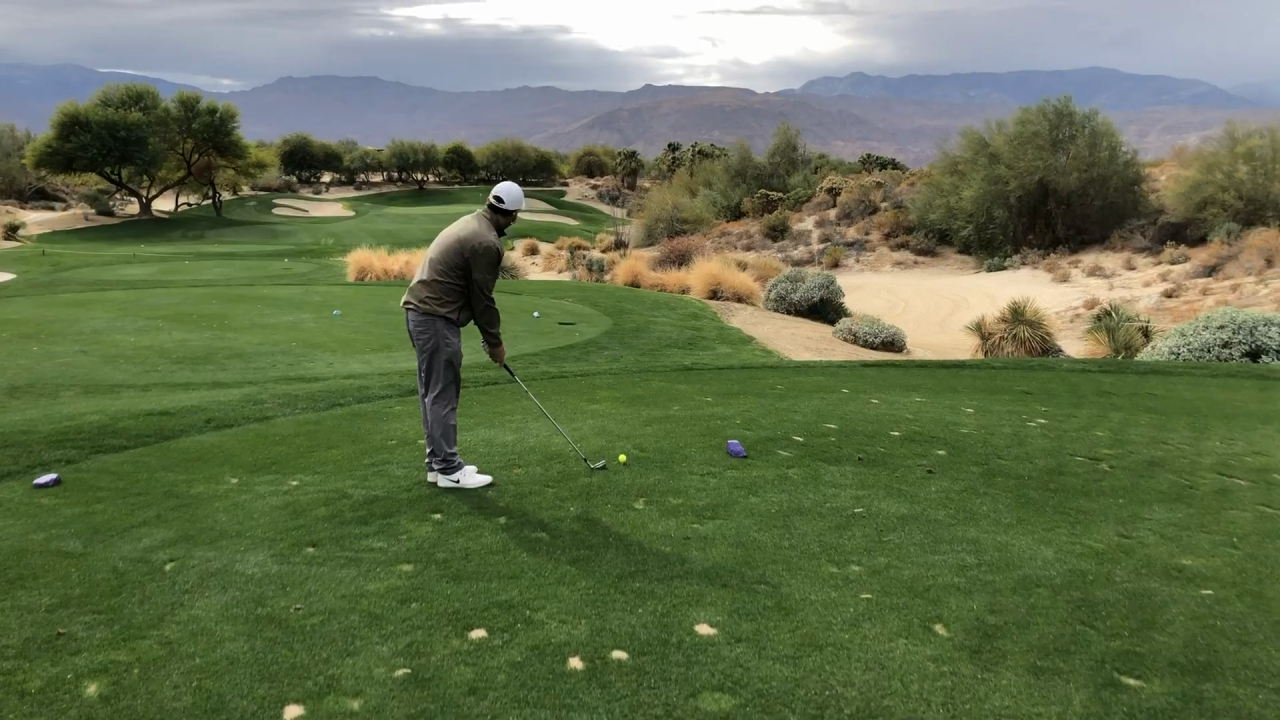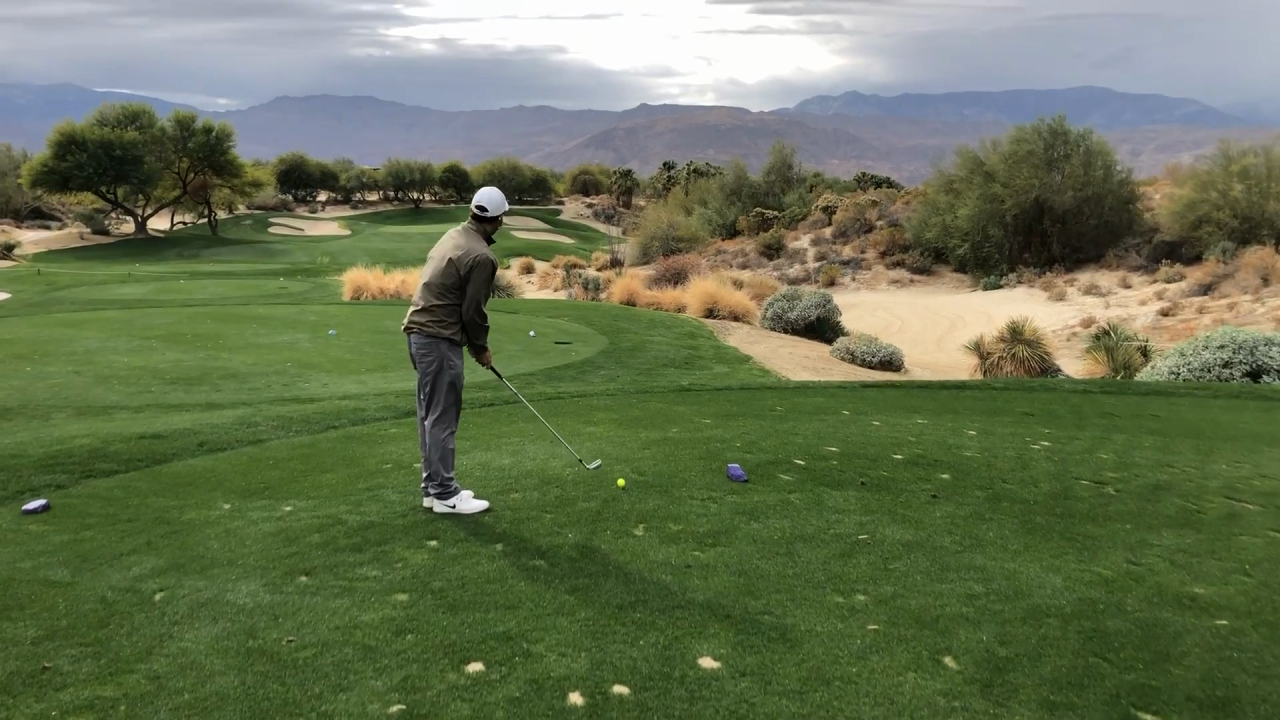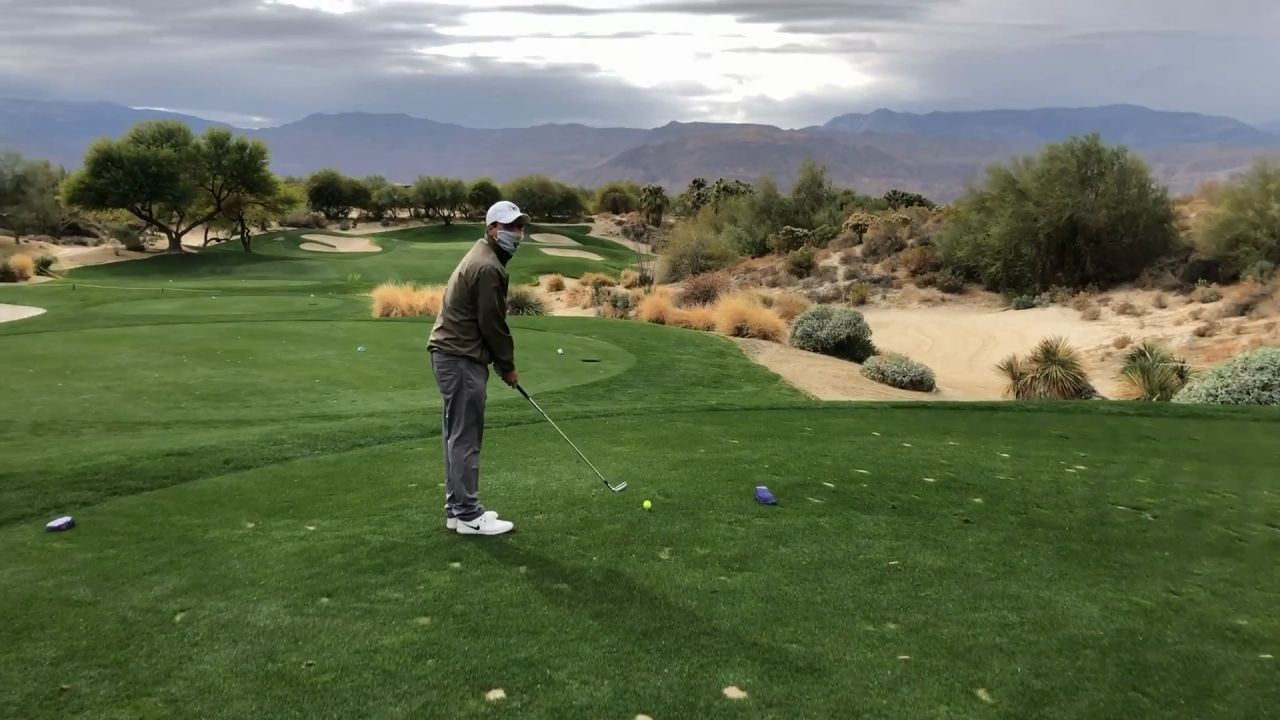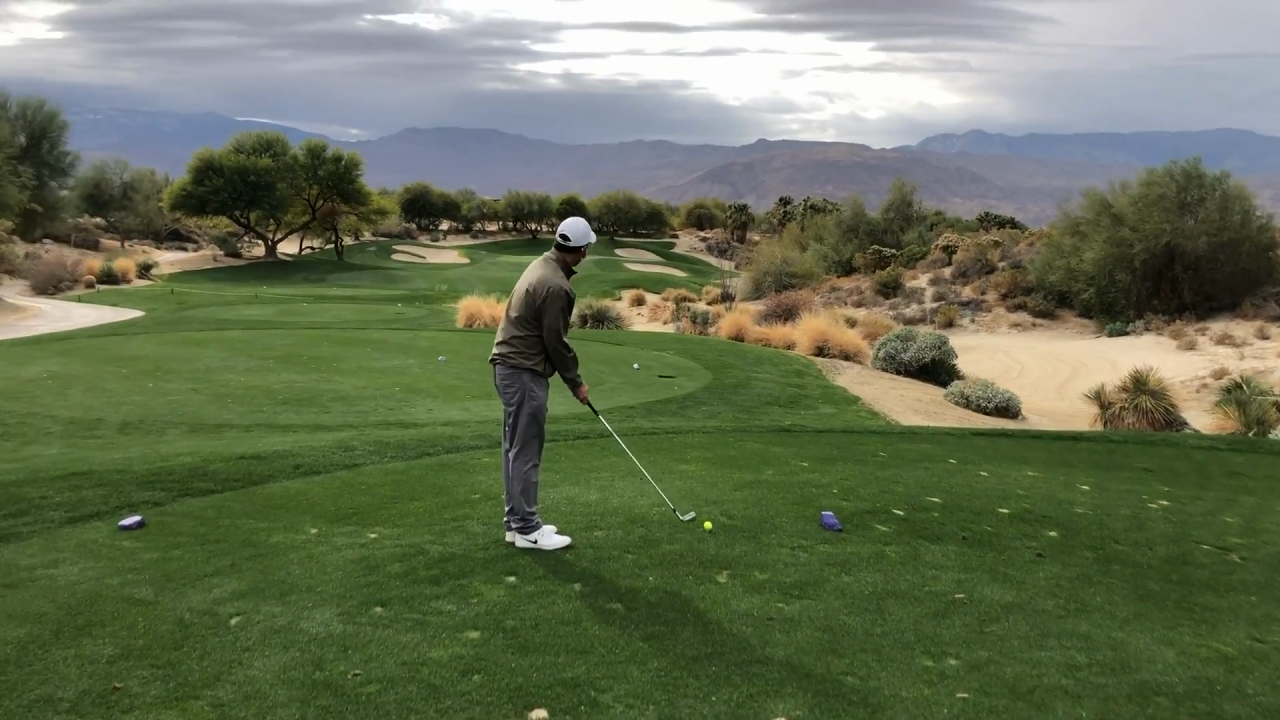
dt=0.5s
person 1, frame 1
left shoulder: (471, 223)
right shoulder: (487, 242)
right elbow: (482, 298)
left wrist: (489, 336)
right wrist: (495, 342)
left hip: (421, 311)
right hip: (436, 318)
left knee: (433, 392)
right knee: (443, 395)
left ankle: (439, 461)
right ankle: (448, 469)
person 1, frame 2
left shoulder: (454, 236)
right shoulder: (480, 256)
right elbow: (472, 311)
left wrist: (475, 346)
right wrist: (481, 349)
left hip: (421, 332)
right hip: (439, 340)
left knee: (431, 415)
right knee: (442, 418)
left ankle: (434, 486)
right ankle: (444, 495)
person 1, frame 3
left shoulder: (481, 257)
right shoulder: (488, 267)
right elbow: (492, 323)
left wrist: (499, 362)
right wrist: (507, 366)
left hip: (453, 355)
right hip: (461, 359)
left knee: (457, 436)
right knee: (466, 438)
left ankle: (457, 507)
right ankle: (468, 515)
person 1, frame 4
left shoulder: (541, 266)
right shoulder: (556, 287)
right elbow: (555, 341)
left wrist: (570, 377)
right wrist: (575, 382)
left hip: (510, 366)
right hip: (524, 373)
left knee: (516, 448)
right knee: (526, 451)
left ankle: (516, 520)
right ankle: (526, 529)
